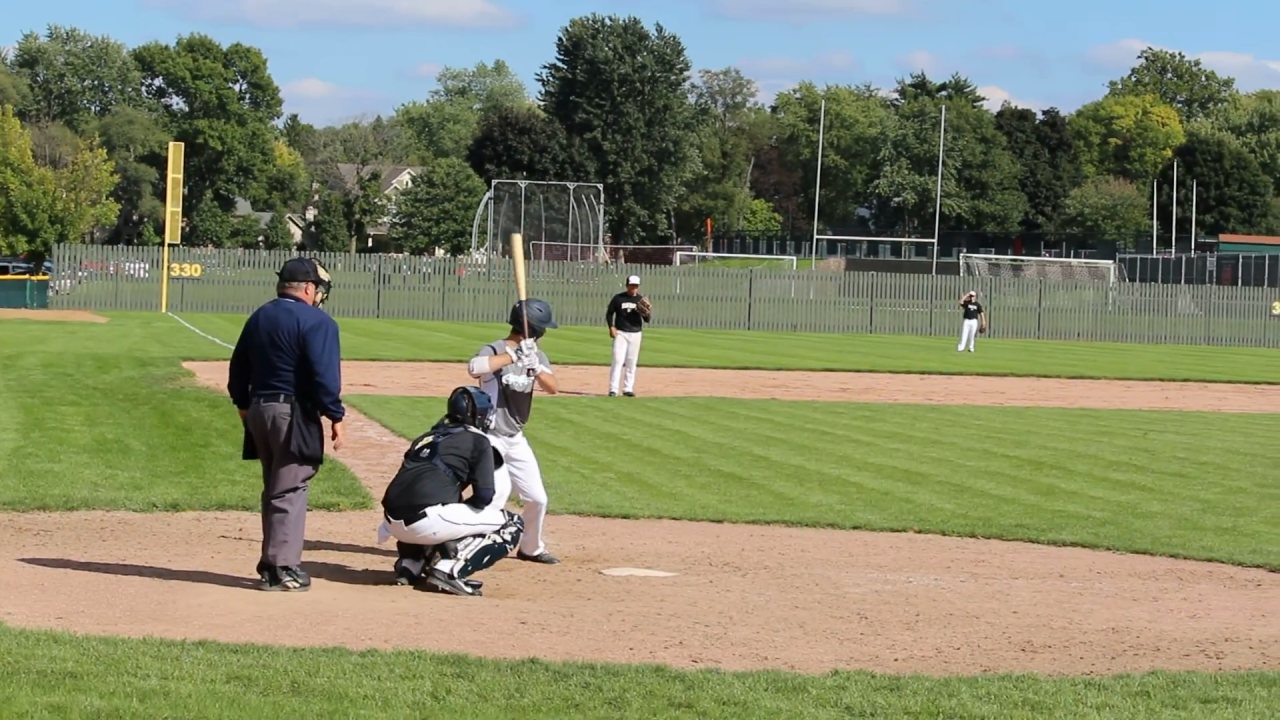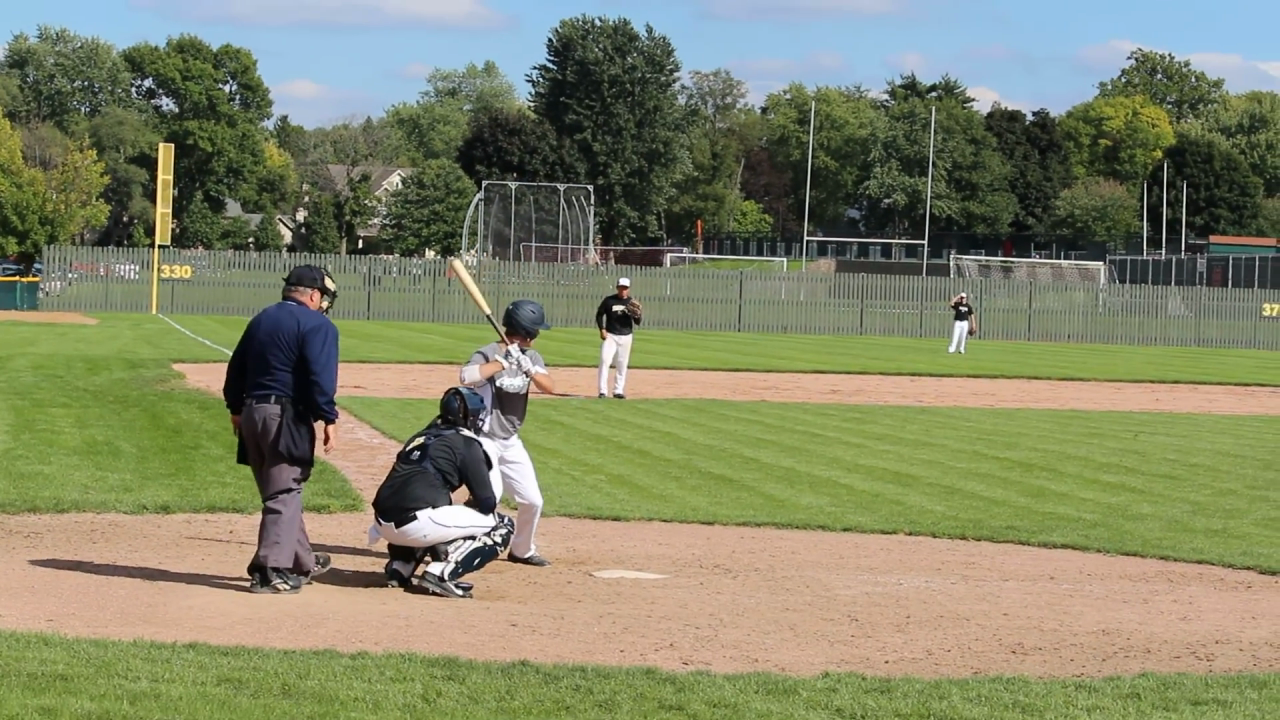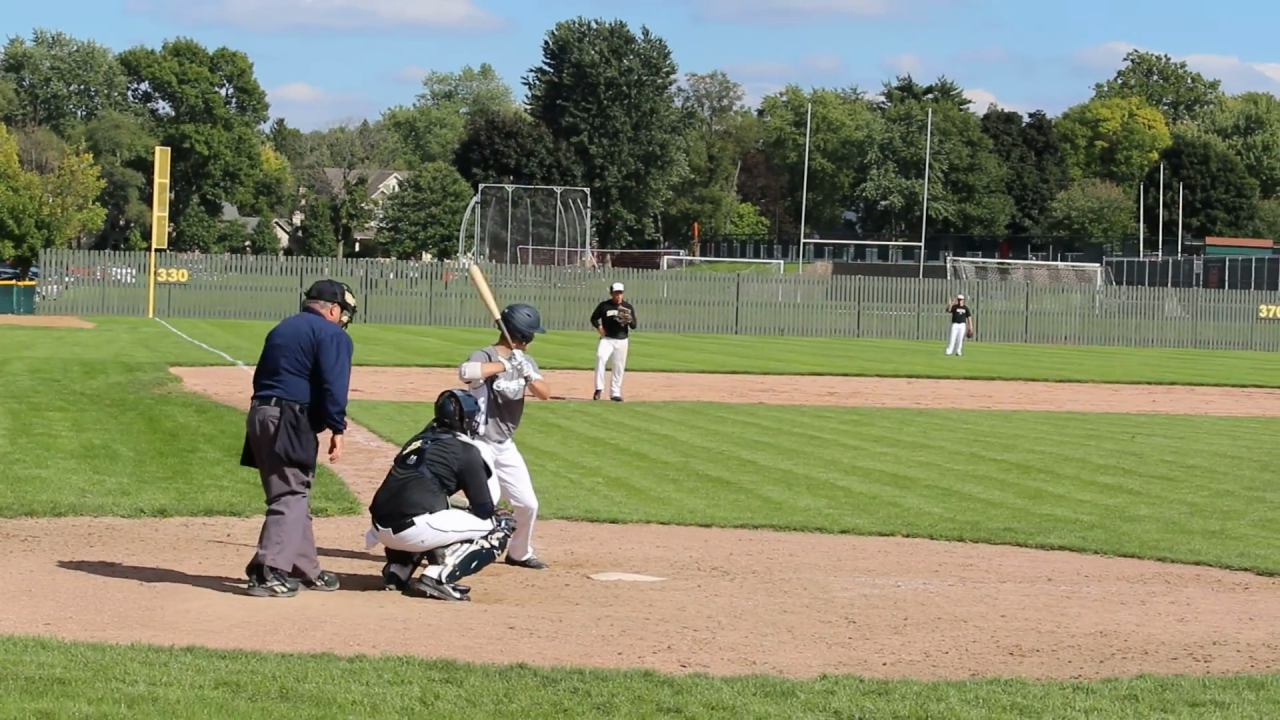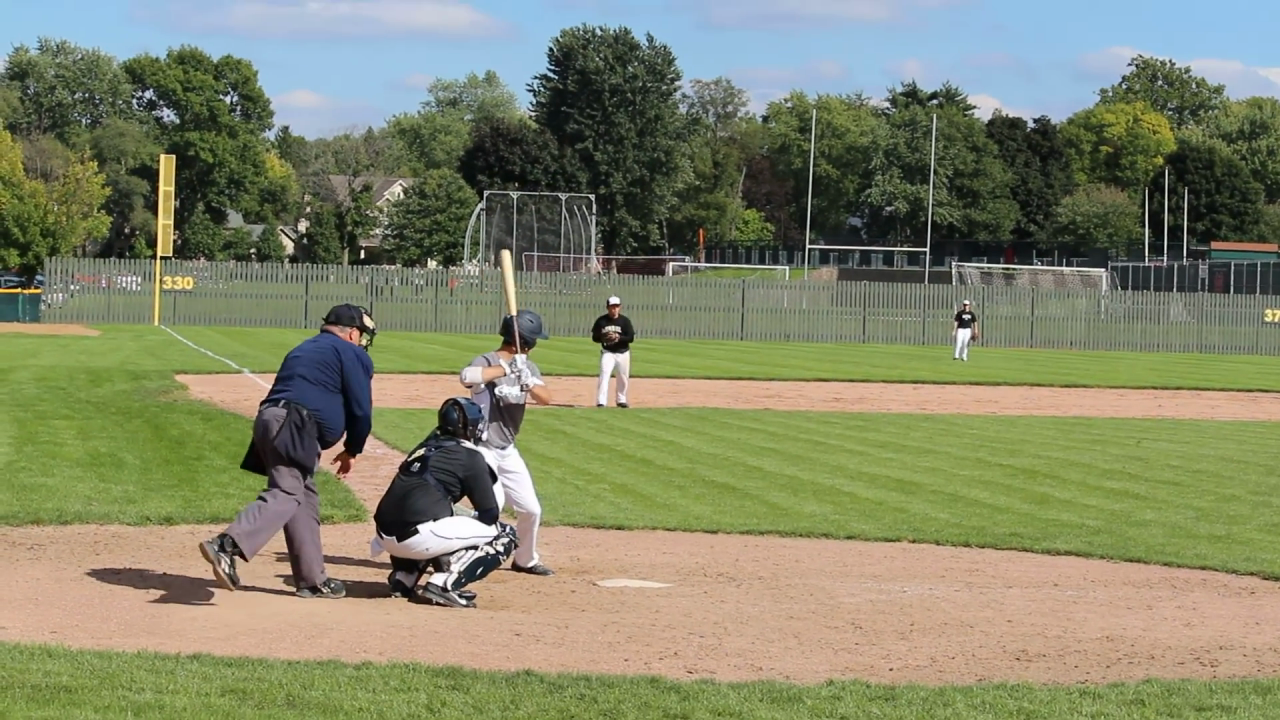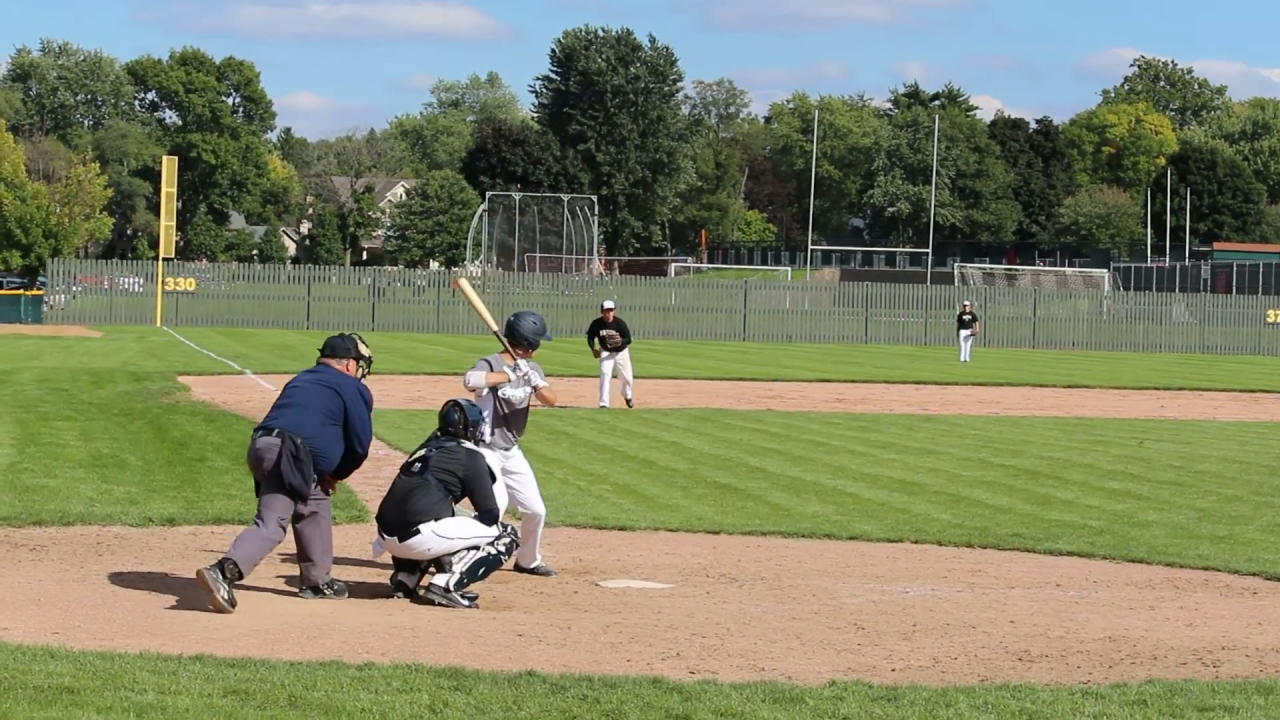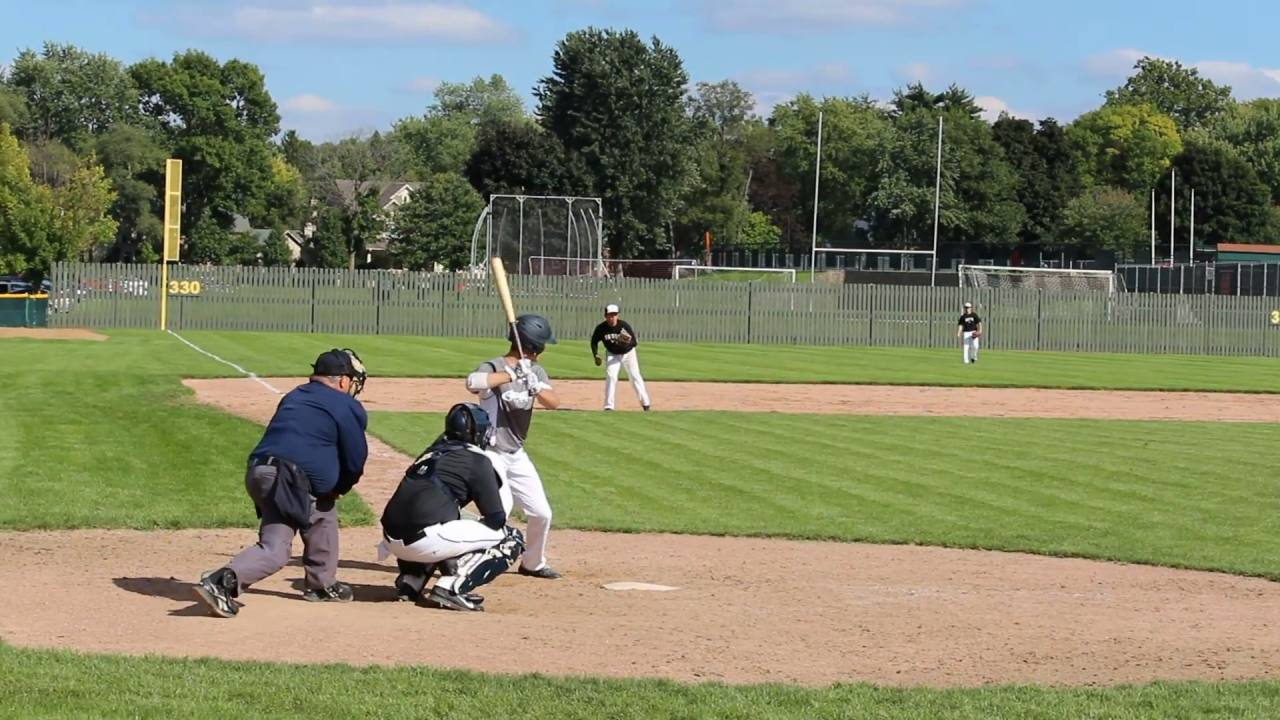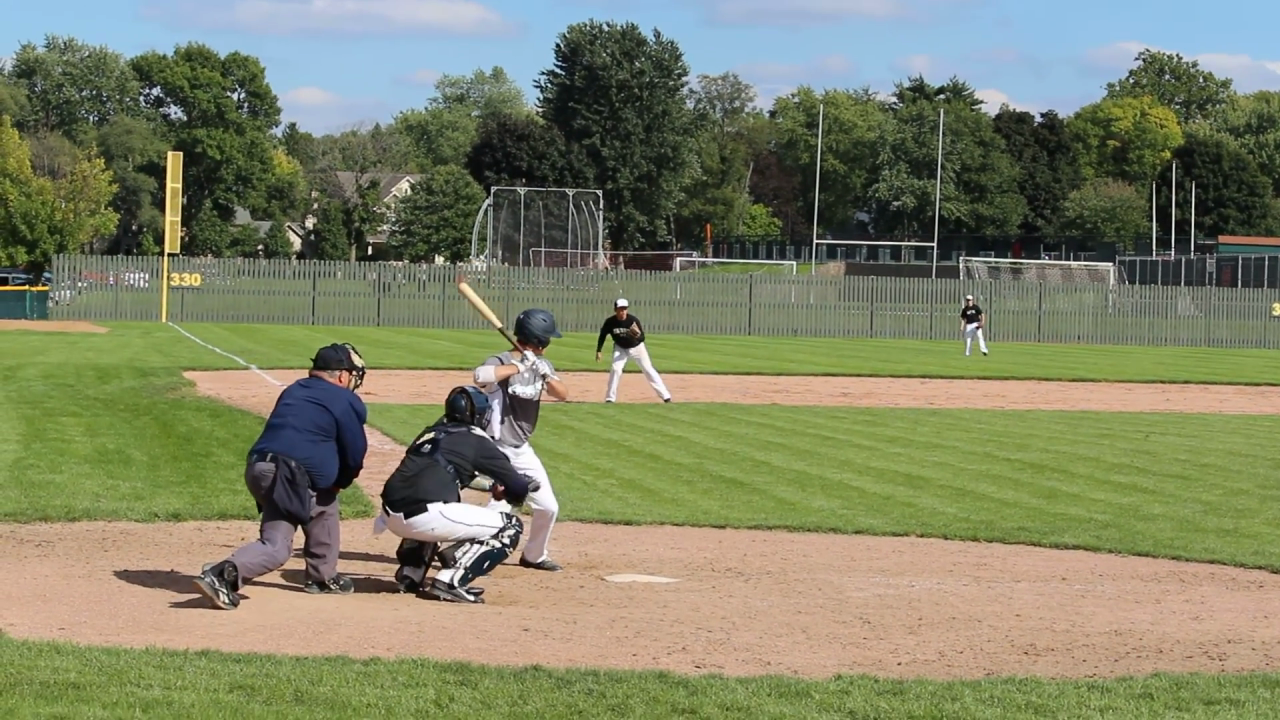
dt=0.3s
person 1, frame 1
left shoulder: (259, 317)
right shoulder: (317, 321)
left elbow: (238, 366)
right elbow: (325, 375)
left wrist: (243, 403)
right wrist: (335, 416)
left hip: (260, 411)
right hip: (294, 414)
left knee: (275, 491)
right knee: (290, 492)
left ankle: (274, 562)
right ankle: (280, 568)
person 1, frame 2
left shoulder: (260, 319)
right shoulder: (318, 325)
left elbow: (236, 367)
right elbow: (321, 378)
left wrist: (236, 408)
right wrist: (328, 419)
left hip: (252, 413)
right hip: (286, 418)
left knee: (281, 491)
right knee: (284, 494)
left ankle: (302, 562)
right ankle: (270, 571)
person 1, frame 3
left shoulder: (281, 329)
right shoulder: (333, 334)
left elbow: (260, 377)
right elbow: (333, 387)
right wrist: (337, 429)
left hip: (260, 414)
right hip: (291, 421)
left knee: (291, 496)
right knee: (289, 498)
left ankle: (306, 571)
right ankle: (267, 572)
person 1, frame 4
left shoulder: (303, 349)
right shoulder: (353, 355)
right elbow: (361, 409)
left wrist: (310, 449)
right wrist: (352, 451)
left hip: (269, 420)
right hip: (294, 426)
left knee: (304, 500)
right knee: (284, 495)
left ankle: (313, 580)
right ankle: (226, 546)
person 1, frame 5
left shoulder: (301, 379)
right shoulder: (353, 389)
right elbow: (359, 445)
left wrist: (323, 473)
right wrist: (336, 475)
left hip: (263, 447)
right hip: (287, 455)
left knee: (314, 503)
right knee: (272, 522)
left ankle: (317, 581)
right ankle: (224, 570)
person 1, frame 6
left shoulder: (294, 396)
right shoulder: (348, 407)
right elbow: (354, 462)
left wrist: (328, 489)
right wrist: (338, 488)
left hip: (259, 472)
right hip: (286, 480)
left knee: (322, 509)
right knee: (274, 550)
left ankle: (322, 584)
right ankle: (221, 583)
person 1, frame 7
left shoulder: (293, 391)
right shoulder: (347, 402)
right elbow: (354, 456)
left wrist: (330, 482)
right wrist: (339, 483)
left hip: (260, 468)
right hip: (287, 477)
left knee: (324, 503)
right knee: (276, 547)
left ankle: (322, 577)
right ankle: (221, 576)
person 2, frame 1
left shoulder: (536, 354)
right shoulder: (495, 350)
left elbow: (553, 388)
right elbow: (474, 368)
left wrist: (535, 368)
right wrist: (514, 355)
left hip: (516, 438)
right hip: (490, 437)
left knee: (537, 497)
right knee: (497, 493)
left ankle: (531, 548)
person 2, frame 2
left shoulder: (531, 356)
right shoulder: (487, 353)
left elbow: (549, 387)
right elbow: (466, 377)
left wrist: (528, 370)
right wrist: (503, 362)
left hip: (512, 442)
right hip: (484, 440)
left knee: (532, 500)
left ankle: (522, 550)
person 2, frame 3
left shoulder: (526, 361)
right shoulder: (485, 355)
left elbow: (545, 394)
right elbow: (465, 372)
left wrist: (529, 376)
right wrist: (506, 363)
left hip: (506, 445)
right hip: (478, 443)
left knee: (528, 503)
left ankle: (519, 553)
person 2, frame 4
left shoulder: (528, 367)
right shoulder: (487, 361)
left elbow: (546, 399)
right elbow: (466, 377)
left wrist: (527, 383)
right wrist: (507, 368)
left hip: (508, 450)
right hip: (481, 449)
left knee: (531, 508)
left ankle: (525, 559)
person 2, frame 5
left shoulder: (532, 368)
right shoulder: (490, 363)
left elbow: (551, 400)
right elbow: (470, 381)
left wrist: (537, 384)
right wrist: (510, 374)
left hip: (512, 451)
right hip: (485, 450)
left knee: (536, 509)
right knee: (495, 506)
left ankle: (527, 560)
person 2, frame 6
left shoulder: (536, 371)
right shoulder: (495, 367)
left elbow: (553, 403)
right elbow: (472, 382)
left wrist: (535, 387)
right wrist: (512, 374)
left hip: (517, 455)
right hip: (490, 454)
left knee: (541, 512)
left ankle: (533, 563)
person 2, frame 7
left shoulder: (540, 364)
right shoulder: (500, 361)
left elbow: (563, 394)
right elbow: (480, 377)
left wrist: (546, 375)
right wrist: (520, 366)
left hip: (522, 449)
right hip: (494, 448)
left knee: (547, 506)
right knee: (502, 506)
left ankle: (533, 555)
right ankle: (456, 552)
person 3, frame 1
left shoulder: (428, 437)
right shoulder: (478, 441)
right elbow: (484, 495)
right wrist: (463, 508)
left hip: (394, 520)
right hip: (424, 519)
right knee: (511, 525)
left ankle: (409, 565)
right ankle: (450, 571)
person 3, frame 2
left shoulder: (422, 436)
right shoulder: (468, 444)
right elbow: (487, 504)
left hip: (385, 522)
right hip: (415, 523)
right knee: (502, 526)
left ankle: (399, 567)
right ankle: (441, 574)
person 3, frame 3
left shoulder: (419, 440)
right shoulder: (465, 449)
right elbow: (484, 509)
left hip: (381, 526)
right hip: (411, 529)
right knee: (500, 530)
left ankle: (397, 570)
right ankle: (438, 577)
person 3, frame 4
left shoulder: (424, 448)
right shoulder: (470, 456)
right elbow: (489, 514)
left hip: (387, 535)
right hip: (417, 537)
right knee: (504, 536)
left ankle: (403, 578)
right ankle: (444, 585)
person 3, frame 5
left shoulder: (425, 449)
right shoulder: (470, 456)
right elbow: (489, 515)
left hip: (388, 536)
right hip: (419, 537)
right knee: (505, 536)
left ankle: (405, 578)
right ankle: (446, 586)
person 3, frame 6
left shoulder: (432, 453)
right shoulder: (476, 461)
right elbow: (496, 519)
left hip: (394, 539)
right hip: (424, 540)
right knee: (511, 539)
left ankle: (410, 582)
right ankle: (450, 589)
person 3, frame 7
left shoulder: (430, 433)
right shoulder: (478, 442)
right elbow: (517, 487)
left hip: (392, 515)
right hip: (423, 516)
right knee: (509, 528)
left ankle: (410, 574)
right ankle: (450, 581)
